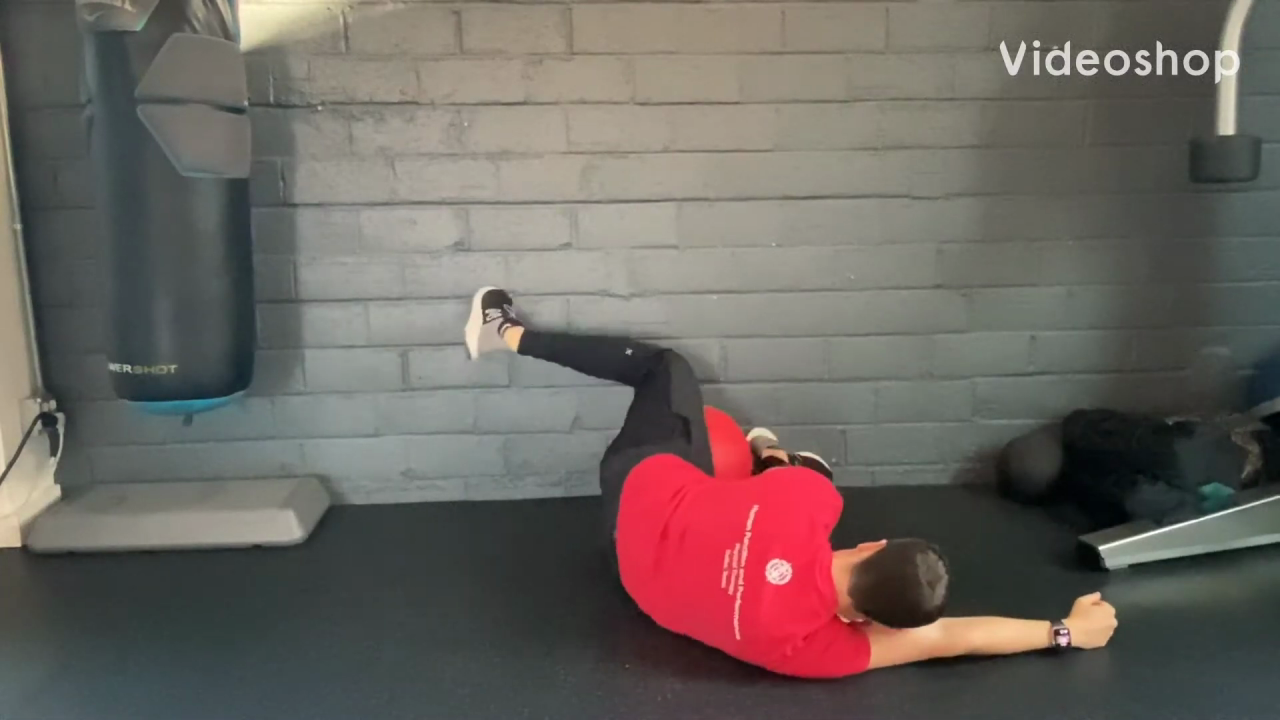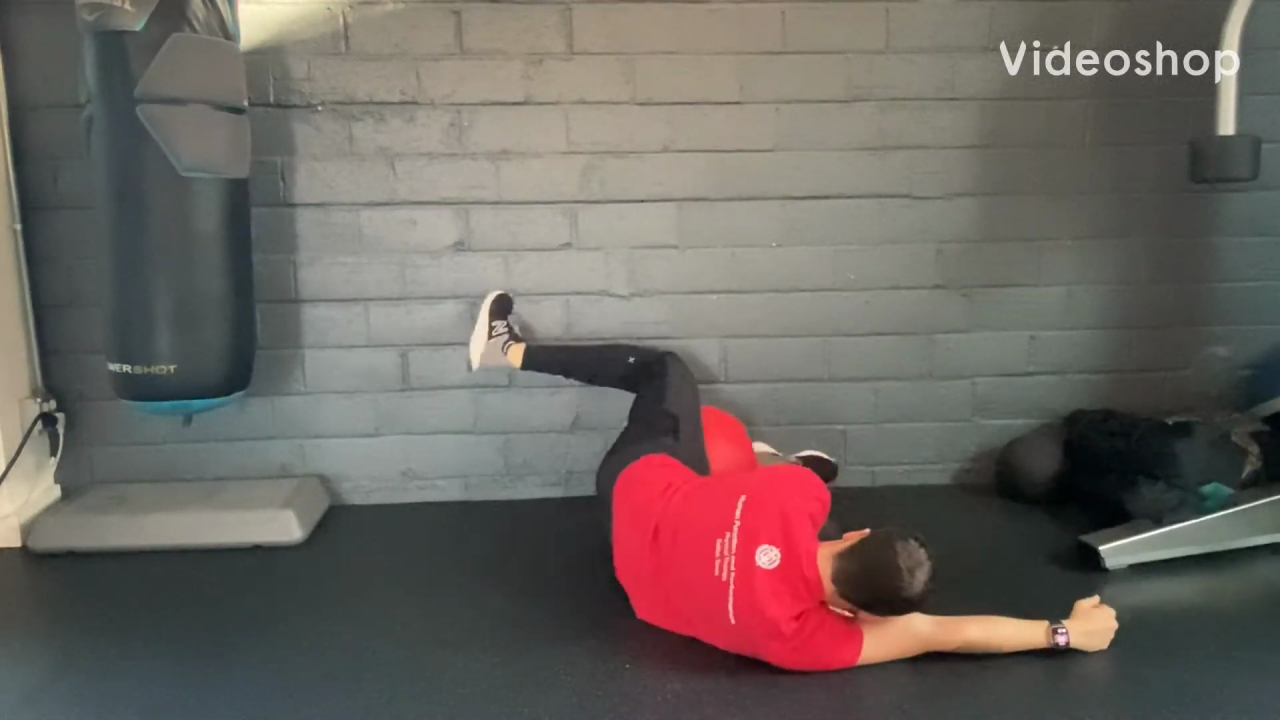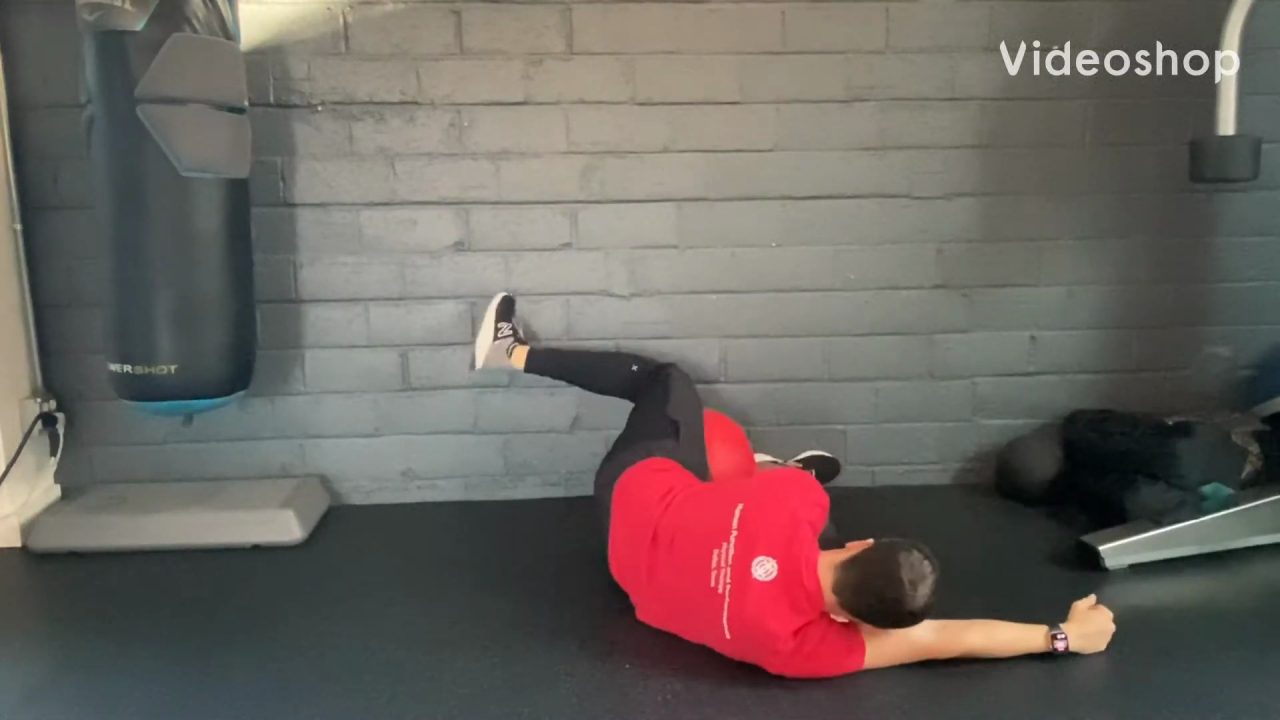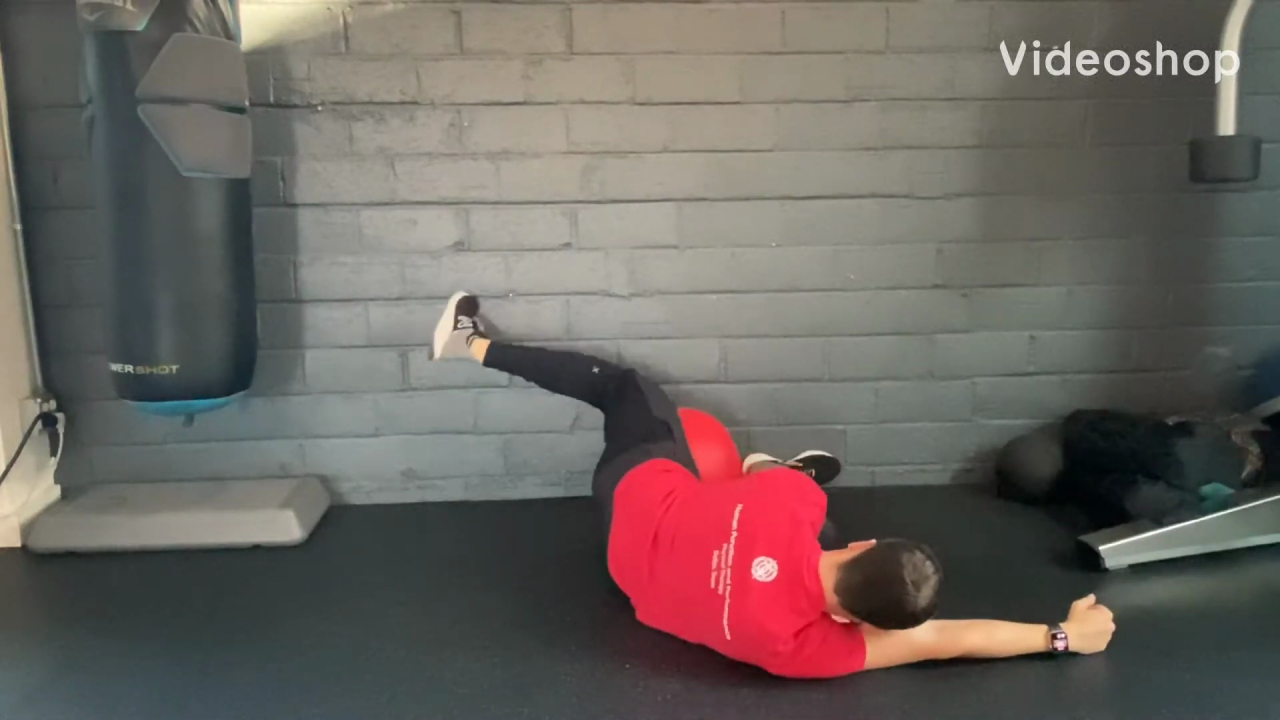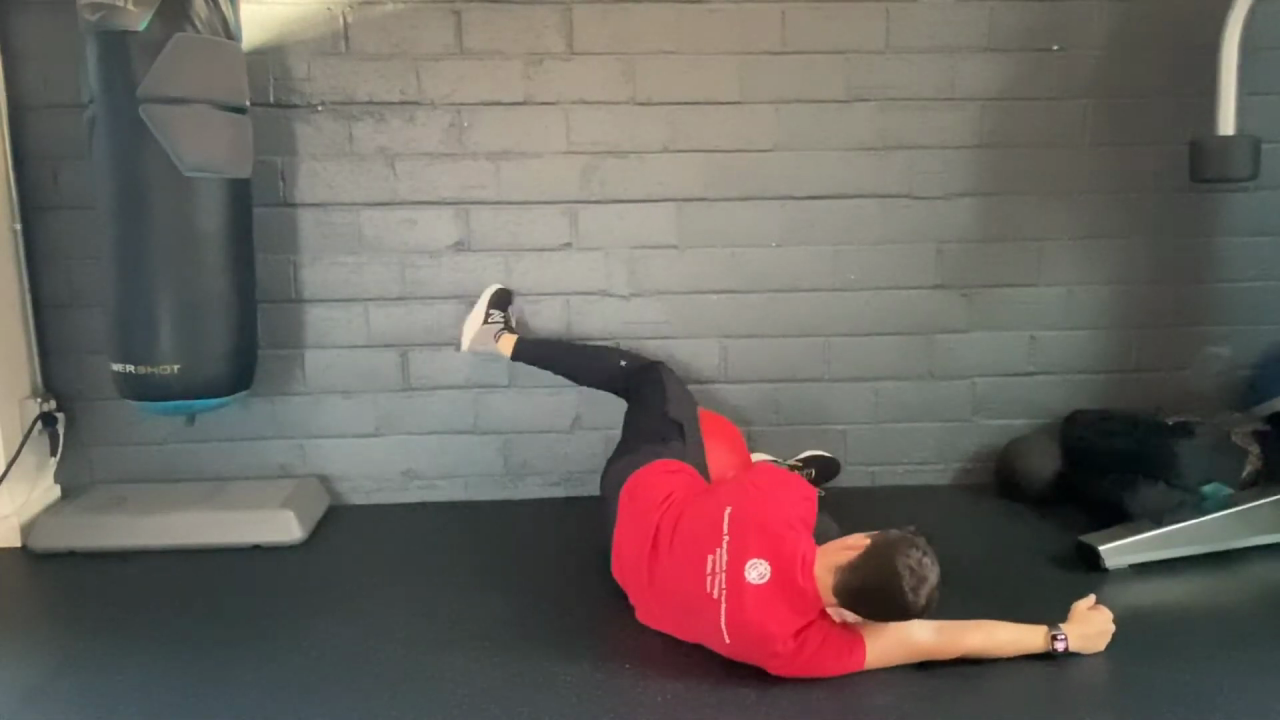
dt=0.4s
person 1, frame 1
left shoulder: (808, 498)
right shoulder: (803, 647)
right elbow: (951, 640)
right wrist: (1067, 630)
left hip: (651, 482)
right hip: (662, 502)
left knee: (664, 365)
left ankle: (508, 334)
person 1, frame 2
left shoulder: (793, 494)
right shoulder: (798, 637)
right elbow: (945, 636)
right wrist: (1068, 633)
left hip: (642, 482)
left knee: (665, 368)
left ankle: (510, 351)
person 1, frame 3
left shoulder: (792, 495)
right shoulder: (797, 646)
right elbow: (946, 642)
right wrist: (1066, 635)
left hip: (640, 485)
right hip: (647, 520)
left knee: (667, 380)
left ankle: (514, 352)
person 1, frame 4
left shoulder: (790, 500)
right shoulder: (795, 645)
right elbow: (948, 641)
right wrist: (1062, 636)
left hip: (642, 487)
right hip: (651, 510)
left knee: (624, 384)
left ankle: (476, 345)
person 1, frame 5
left shoulder: (777, 496)
right shoulder: (796, 646)
right elbow: (946, 642)
right wrist: (1064, 636)
left hip: (647, 486)
right hip: (653, 516)
left knee: (653, 378)
left ankle: (503, 340)
